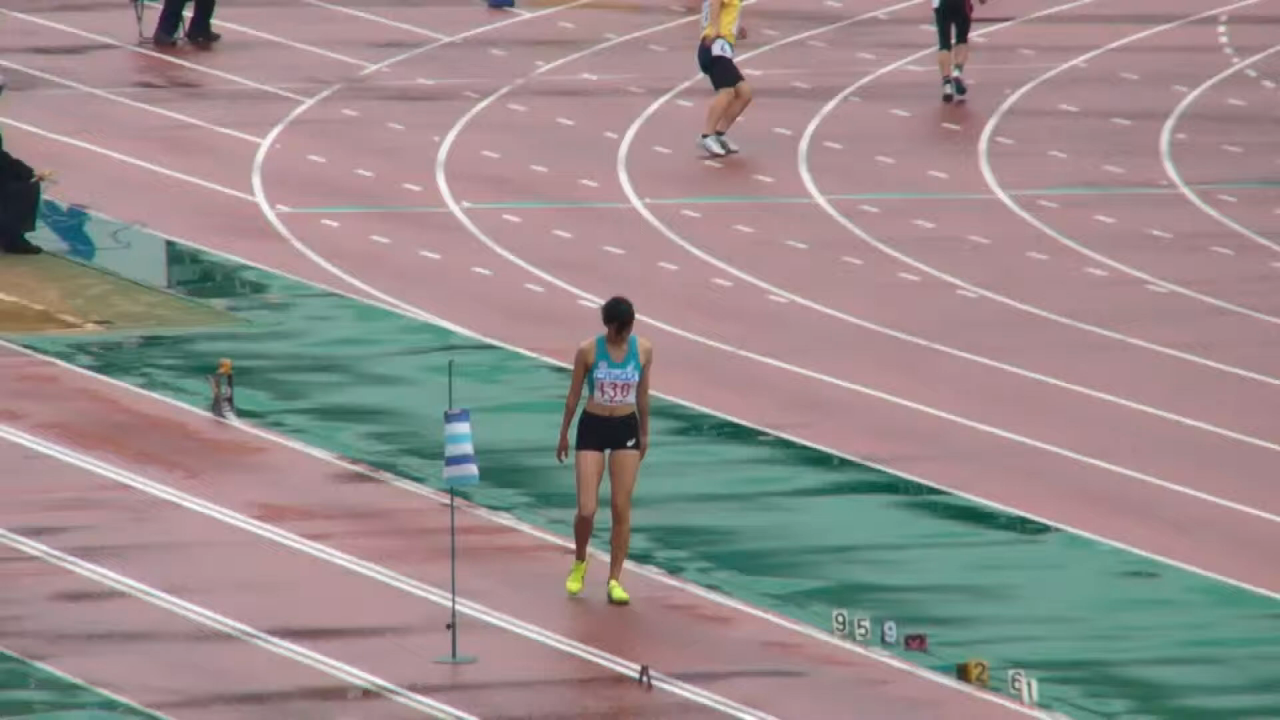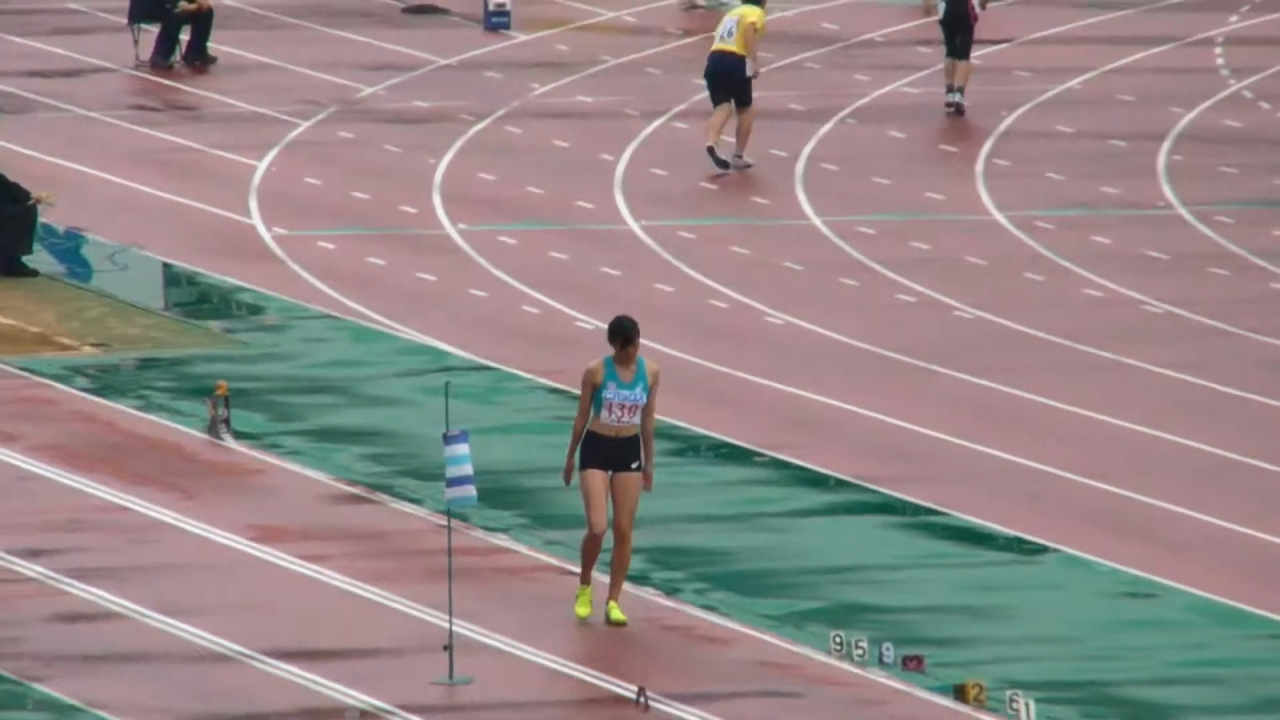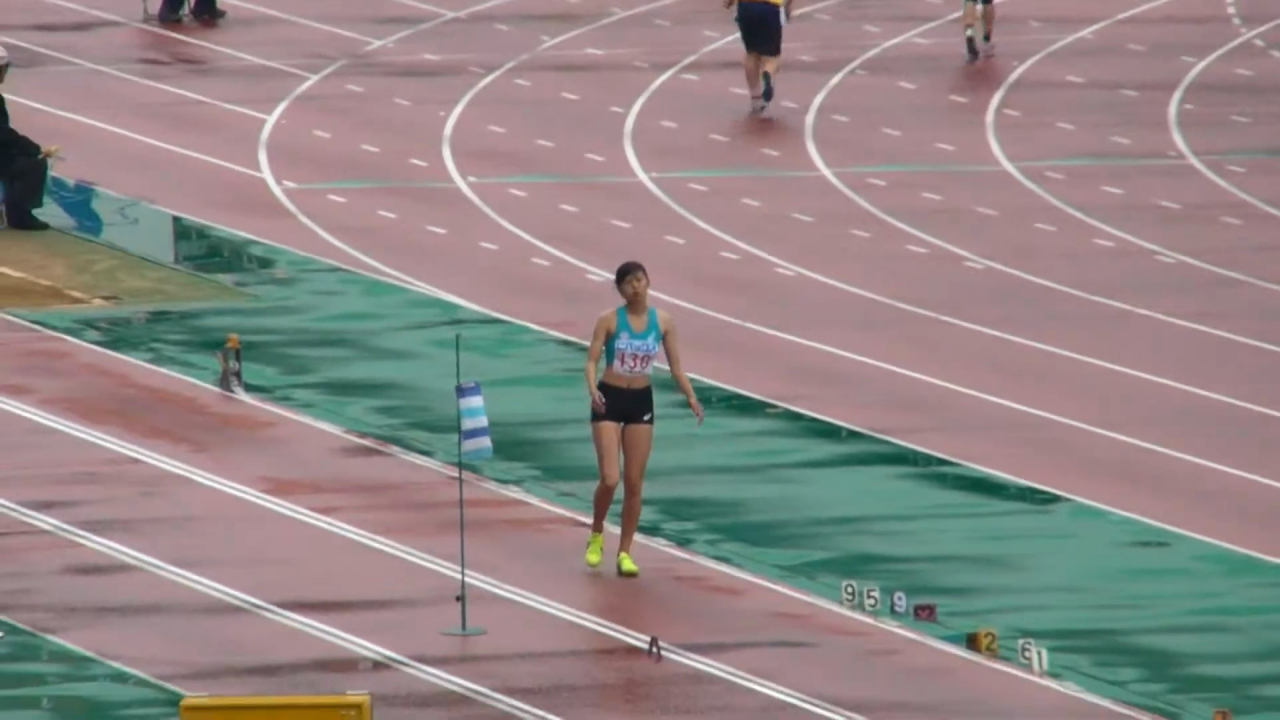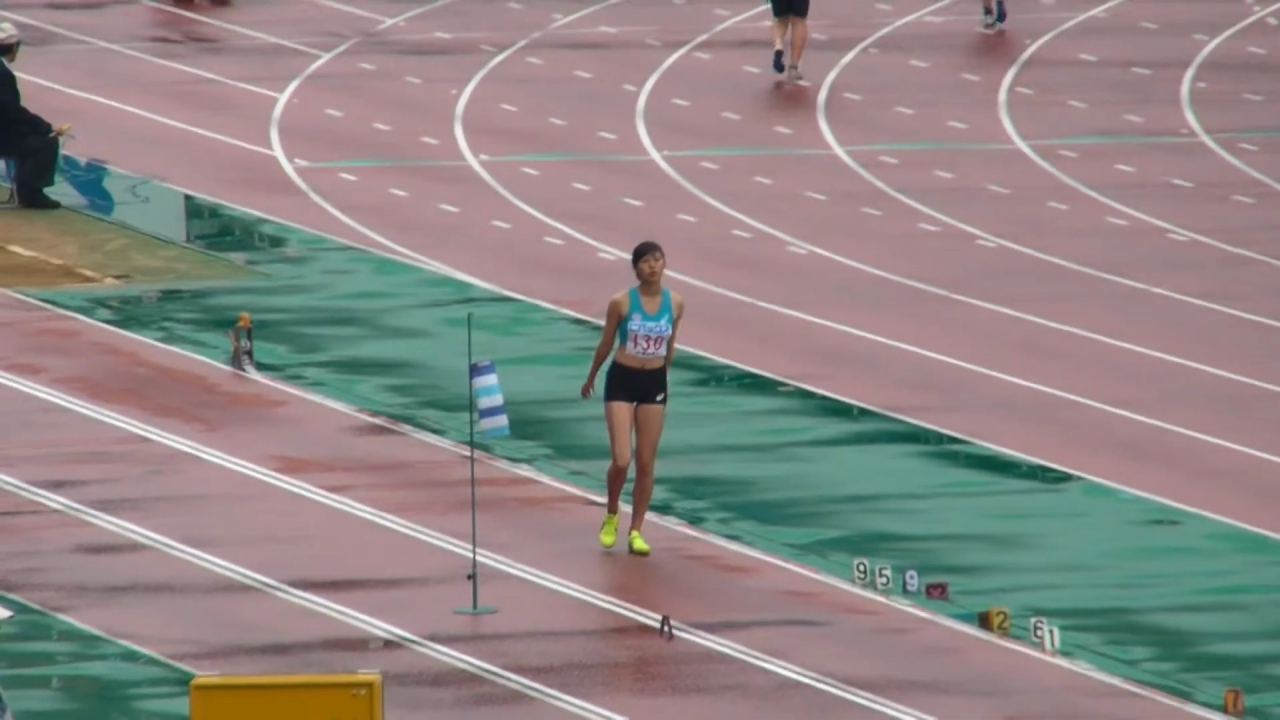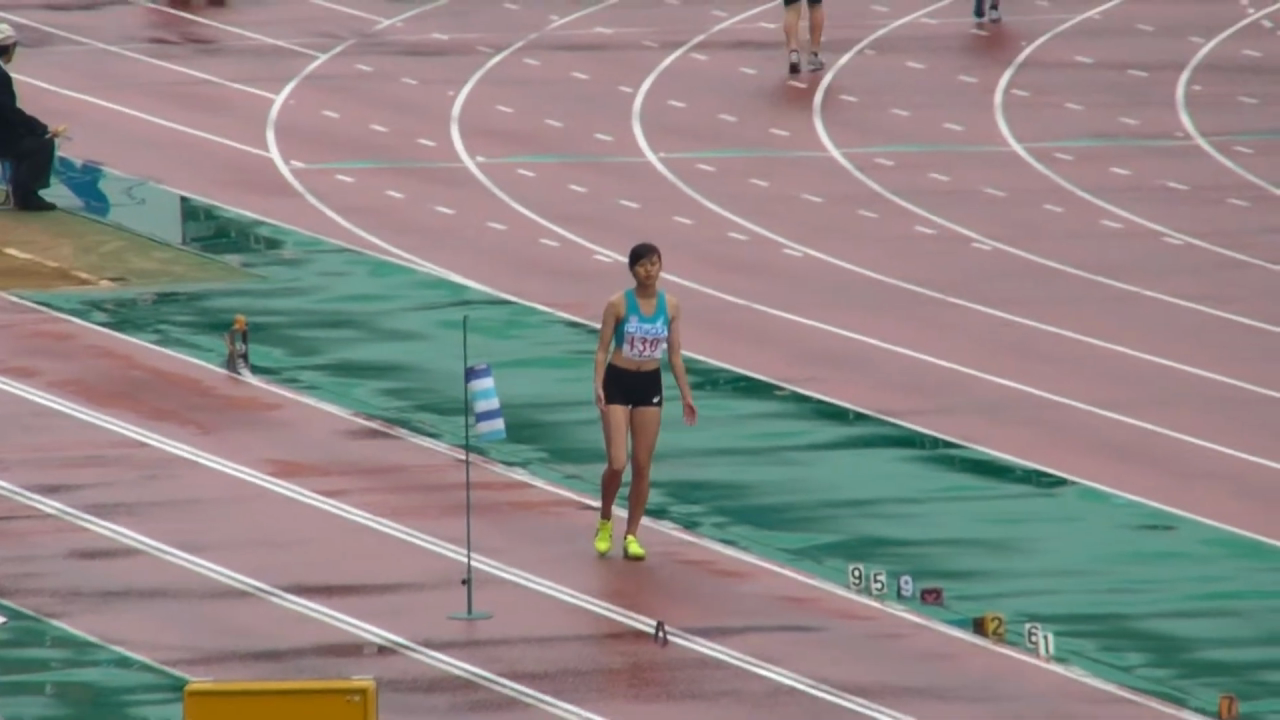
dt=0.4s
person 1, frame 1
left shoulder: (644, 350)
right shoulder: (588, 350)
left elbow: (643, 395)
right elbow: (574, 394)
left wrist: (644, 433)
right wrist: (563, 433)
left hip: (626, 429)
right hip: (592, 427)
left knee: (621, 509)
right knee: (587, 509)
left ankle: (614, 580)
right ankle: (580, 563)
person 1, frame 2
left shoulder: (651, 372)
right shoulder: (595, 371)
left elbow: (647, 419)
right elbow: (582, 415)
left wrist: (649, 462)
right wrist: (570, 457)
left hip: (629, 451)
right hip: (596, 448)
left knee: (624, 531)
right knee: (596, 528)
left ankle: (613, 601)
right ankle: (585, 586)
person 1, frame 3
left shoulder: (663, 321)
right shoulder: (608, 320)
left elbow: (675, 365)
right elbow: (592, 361)
left wrist: (691, 398)
right wrist: (592, 392)
left hip: (642, 401)
right hip: (609, 400)
left knee: (634, 482)
right knee: (609, 479)
left ankle: (624, 552)
right ankle: (595, 534)
person 1, frame 4
left shoulder: (675, 303)
right shoulder: (620, 302)
right elbow: (606, 343)
left wrist: (665, 382)
right wrist: (590, 378)
left hip: (654, 383)
right hip: (621, 380)
left knee: (646, 462)
right knee: (621, 460)
left ankle: (636, 531)
right ankle: (611, 516)
person 1, frame 5
left shoulder: (671, 306)
right shoulder: (617, 303)
left elbow: (675, 353)
right elbow: (602, 349)
left wrist: (685, 394)
right wrist: (598, 386)
left hip: (650, 384)
right hip: (618, 382)
left knee: (642, 466)
right knee: (617, 464)
left ankle: (631, 535)
right ankle: (604, 521)
